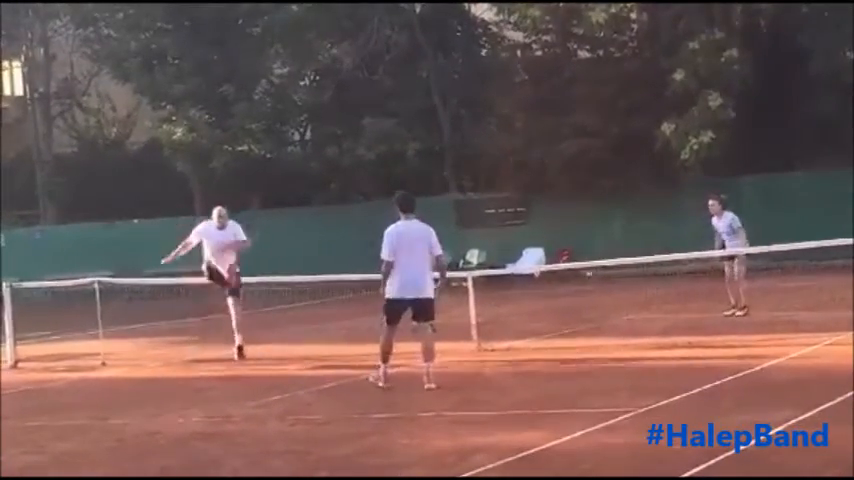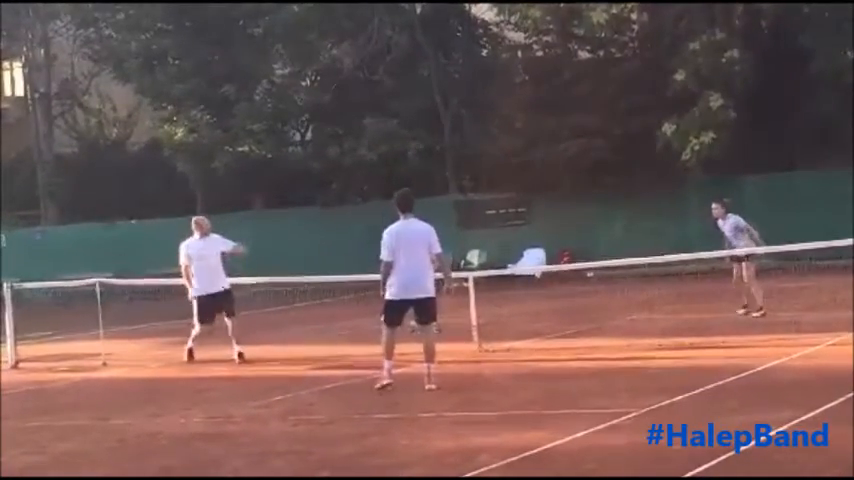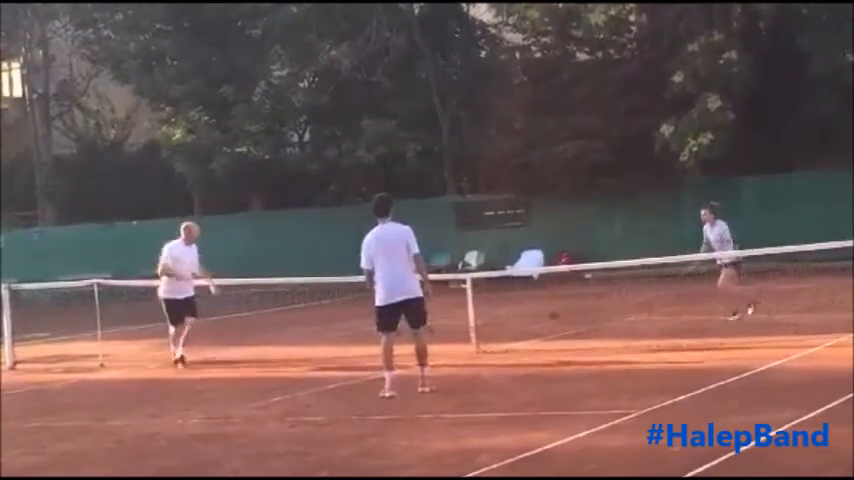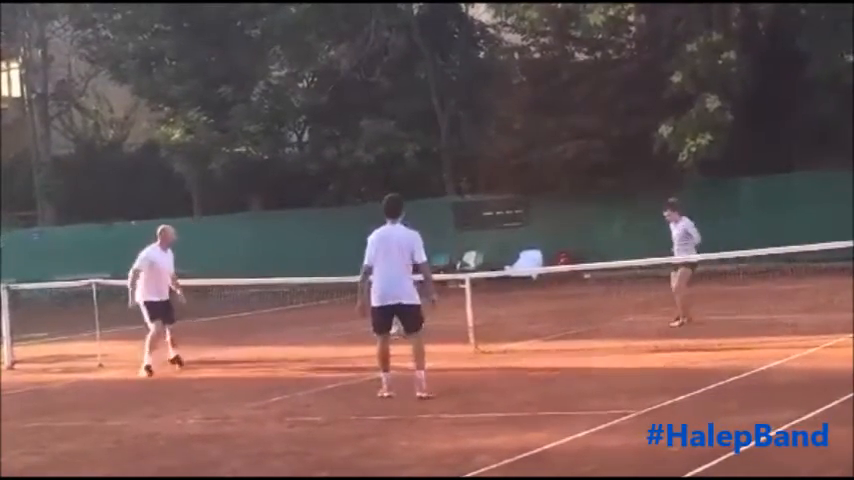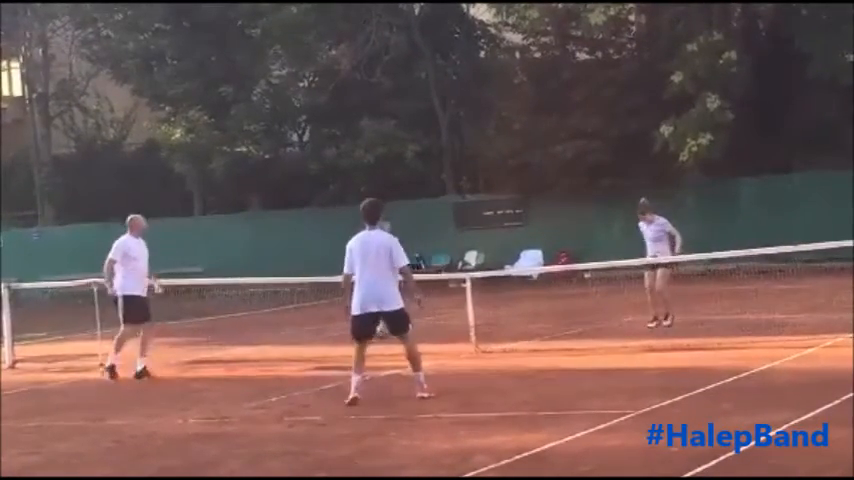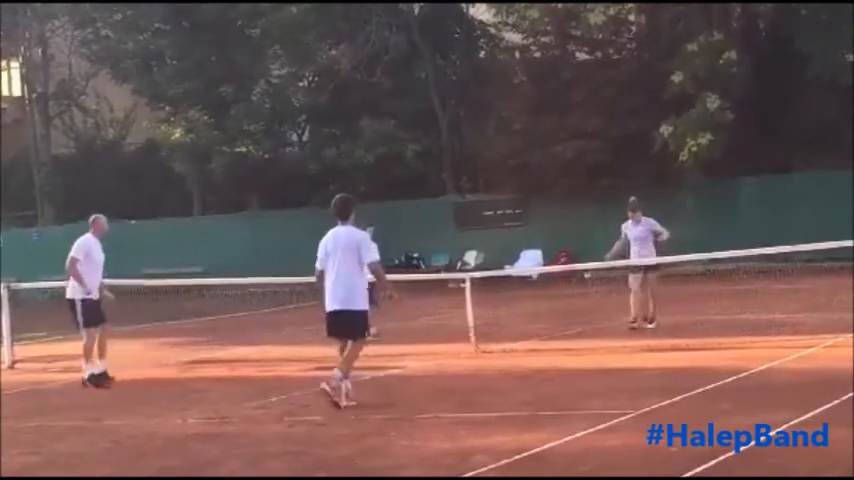
dt=0.4s
person 1, frame 1
left shoulder: (392, 231)
right shoulder: (427, 230)
left elbow: (388, 263)
right elbow: (439, 259)
left wrist: (383, 285)
right wrist: (442, 279)
left hip: (397, 290)
right hip: (423, 289)
left knee: (389, 330)
right knee: (425, 330)
left ankle: (382, 374)
right ankle: (428, 376)
person 1, frame 2
left shoulder: (390, 232)
right shoulder: (427, 229)
left elbow: (387, 264)
right elbow: (439, 257)
left wrist: (383, 285)
right wrist: (448, 280)
left hip: (397, 291)
right hip: (424, 290)
left knee: (388, 330)
right knee: (427, 331)
left ankle: (386, 373)
right ankle: (429, 377)
person 1, frame 3
left shoulder: (369, 238)
right shoulder: (404, 230)
left elbow: (368, 272)
right elbow: (417, 258)
left wrist: (375, 289)
right wrist: (426, 282)
left hip: (385, 295)
right hip: (411, 292)
left knee: (387, 337)
right knee: (419, 334)
left ankle: (389, 385)
right ankle: (423, 381)
person 1, frame 4
left shoulder: (375, 236)
right shoulder: (412, 236)
left elbow: (366, 270)
right elbow: (423, 266)
left wrist: (361, 297)
right wrist: (432, 292)
left hip: (380, 296)
right hip: (406, 296)
left knee: (383, 339)
right knee: (416, 338)
left ankle: (386, 386)
right ankle: (421, 385)
person 1, frame 5
left shoulder: (353, 243)
right shoulder: (390, 240)
left elbow: (347, 277)
right elbow: (404, 270)
left wrist: (347, 300)
right wrist: (415, 293)
left hip: (361, 304)
right hip: (389, 301)
left knee: (361, 346)
right knee: (408, 340)
left ankle: (355, 389)
right ankle: (421, 387)
person 1, frame 6
left shoulder: (327, 239)
right shoulder: (360, 236)
left elbow: (319, 274)
right elbow: (374, 267)
right wrist: (385, 288)
left hip: (334, 301)
right hip: (355, 300)
left knee: (344, 345)
right knee: (356, 344)
left ankle: (346, 393)
right ankle: (333, 382)
person 2, frame 1
left shoulder: (234, 226)
right shoulder: (204, 228)
left elbow: (245, 244)
right elbow: (187, 243)
left wrist: (230, 246)
right wrist: (172, 256)
left hip: (231, 270)
right hip: (212, 270)
left knee: (234, 304)
right knee: (212, 252)
left ankle: (238, 343)
right ankle: (227, 275)
person 2, frame 2
left shoulder: (215, 239)
right shoulder: (186, 246)
left elbow: (234, 247)
right elbow: (185, 269)
left wrist: (240, 249)
right wrist: (191, 289)
left hip: (222, 288)
right hip: (201, 291)
left knee: (230, 320)
right knee: (203, 326)
left ankle: (237, 350)
right ankle: (190, 345)
person 2, frame 3
left shoulder: (193, 248)
right shoulder: (171, 248)
left elbow: (197, 269)
right elbow: (161, 270)
left wrist: (210, 281)
right wrist: (181, 276)
left hip: (188, 293)
right hip: (170, 294)
left knee: (190, 323)
right knee: (176, 327)
left ankle: (180, 355)
right ankle: (174, 350)
person 2, frame 4
left shoulder: (169, 253)
right shoulder: (149, 253)
right elbow: (133, 274)
left wrist: (178, 291)
right wrist: (132, 296)
left hip: (163, 297)
right hip: (148, 298)
left knee: (170, 328)
right knee: (157, 328)
left ankle: (173, 355)
right ankle: (146, 365)
person 2, frame 5
left shoulder: (142, 244)
right shoulder: (122, 243)
right elbow: (108, 265)
left wrist: (153, 282)
right wrist: (110, 285)
left hip: (140, 294)
right hip: (126, 293)
left knee: (145, 330)
right knee: (128, 328)
left ankle: (141, 368)
right ankle: (111, 364)
person 2, frame 6
left shoulder: (96, 244)
right shoulder: (84, 242)
right elbow: (70, 265)
left wrist: (103, 290)
right wrist: (84, 286)
left hip: (92, 296)
right hip: (80, 296)
left knee: (103, 330)
right knee: (90, 333)
left ankle: (100, 371)
right ankle: (90, 374)
person 3, frame 1
left shoulder: (731, 217)
right shoulder: (714, 221)
left elbow: (742, 233)
right wrist: (717, 250)
left knee: (738, 278)
right knee: (729, 279)
left ankle: (743, 306)
right ankle: (734, 306)
person 3, frame 2
left shoulder: (734, 219)
right shoulder: (719, 223)
left elbow: (750, 230)
left wrist: (758, 243)
left knee: (749, 280)
right knee: (737, 280)
left ankle: (761, 308)
right ankle: (746, 305)
person 3, frame 3
left shoulder: (722, 226)
right shoulder: (706, 228)
left elbow: (730, 243)
right elbow: (706, 244)
right wrist: (701, 254)
left hip: (731, 260)
right hip: (721, 261)
left knee: (723, 285)
right knee: (731, 286)
left ankle: (738, 312)
right ankle: (751, 303)
person 3, frame 4
left shoulder: (687, 223)
right shoulder: (672, 225)
left elbow: (697, 238)
left wrist: (686, 247)
right wrist: (674, 249)
left hip: (688, 260)
right hip: (677, 260)
left knee: (677, 287)
right knee: (677, 289)
left ankle: (682, 317)
right ankle: (686, 315)
person 3, frame 5
left shoulder: (662, 222)
right shoulder: (641, 226)
left elbow: (676, 235)
left wrist: (677, 247)
right hip: (651, 259)
left knee: (660, 288)
right knee: (650, 289)
left ankle: (668, 314)
right ankle: (656, 317)
person 3, frame 6
left shoulder: (650, 223)
right shoulder: (625, 227)
left elbow: (665, 231)
right elbow: (622, 242)
left wrist: (663, 237)
right wrist: (611, 254)
left knee: (650, 292)
right knee: (635, 291)
left ankle: (651, 318)
right ankle: (634, 320)
